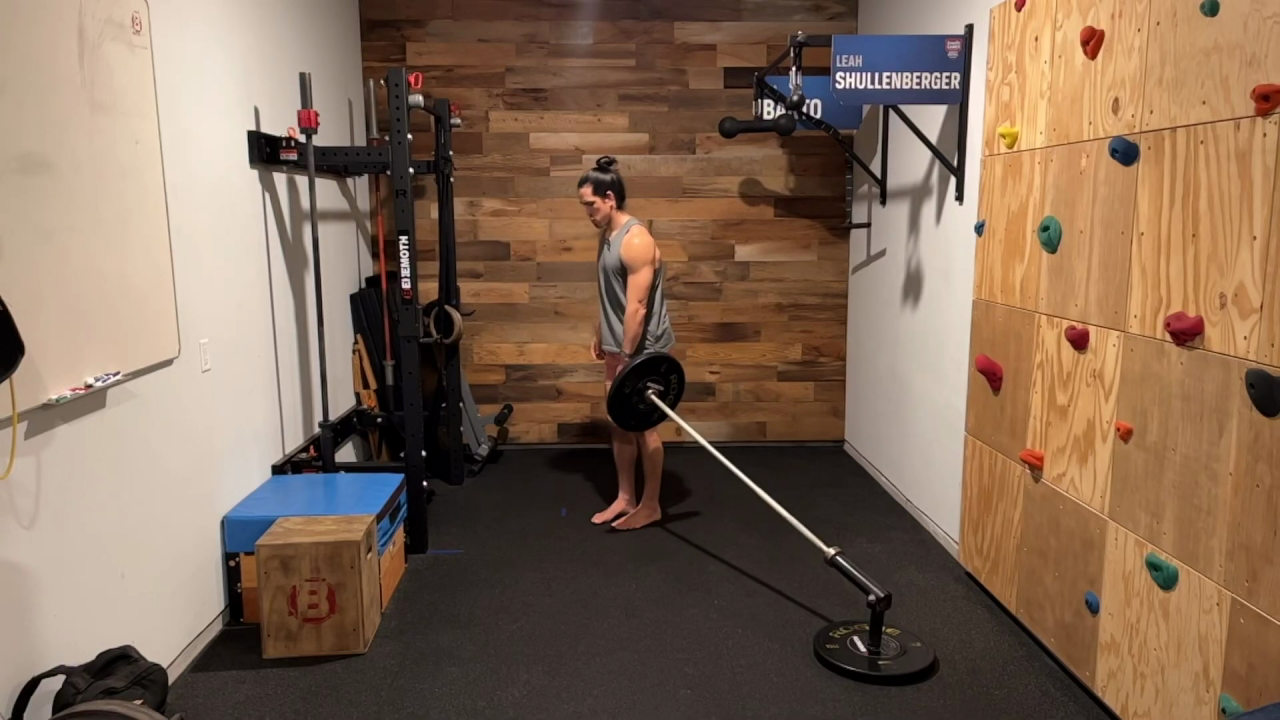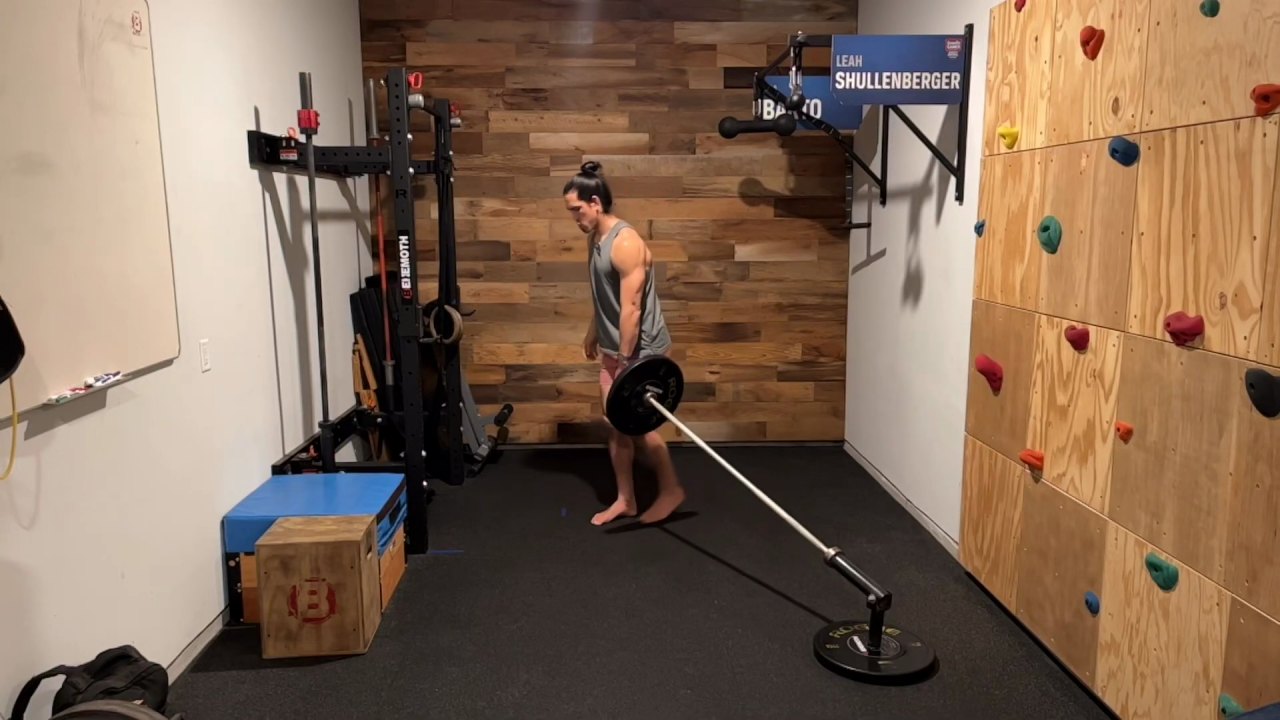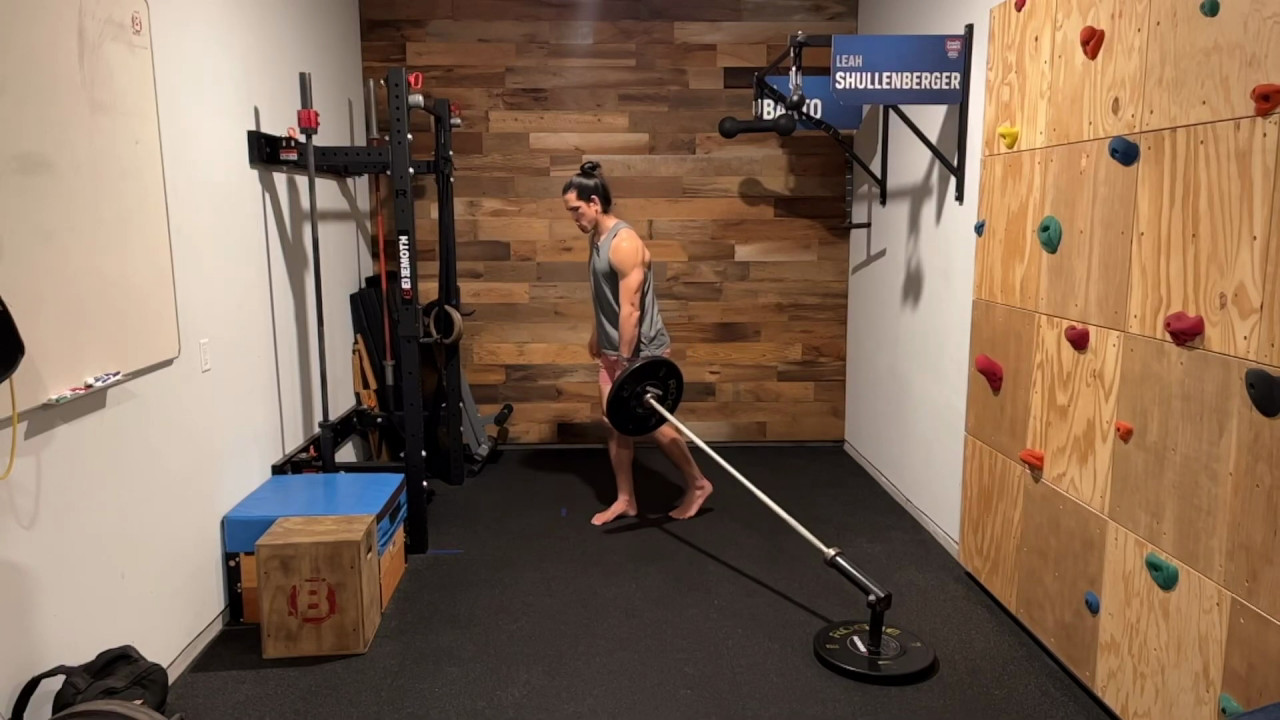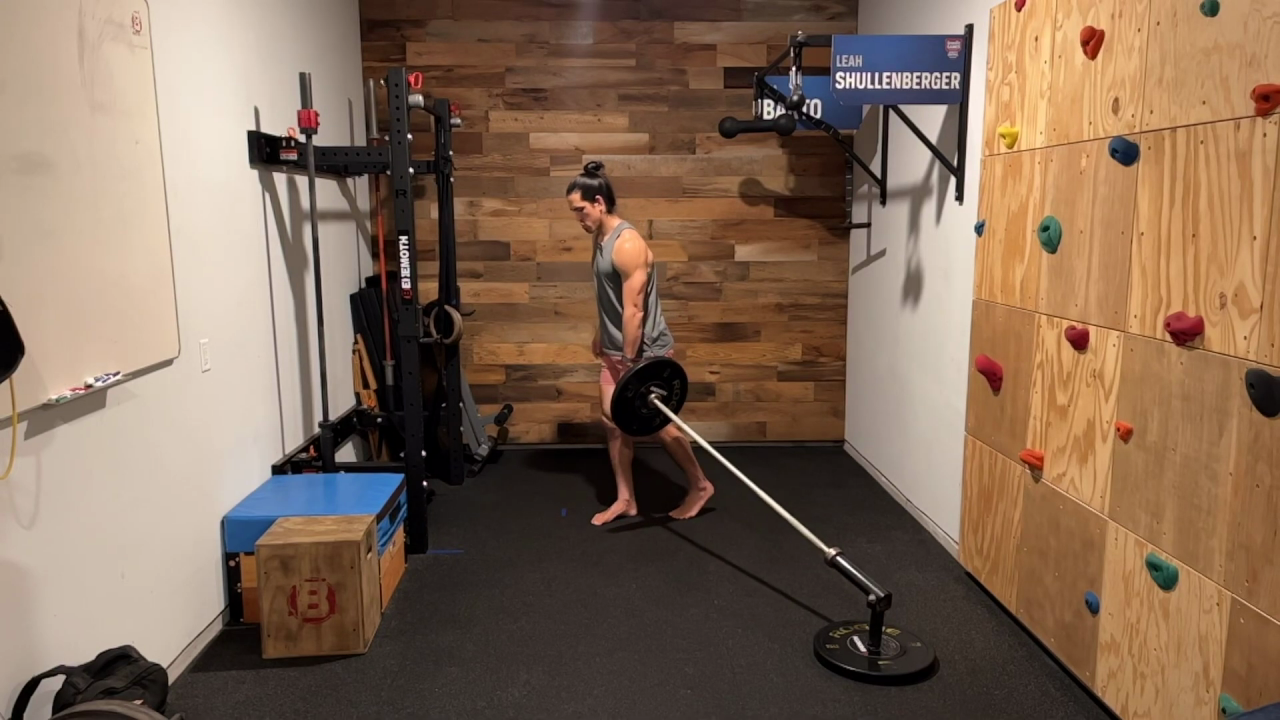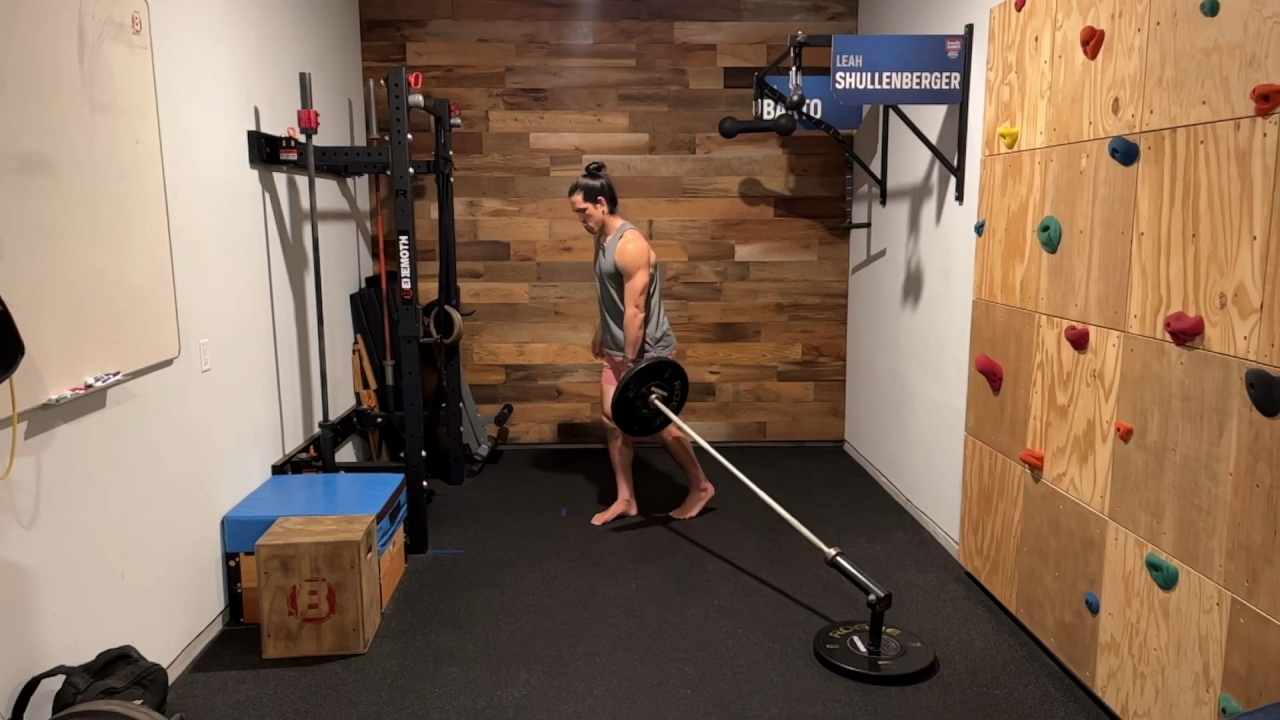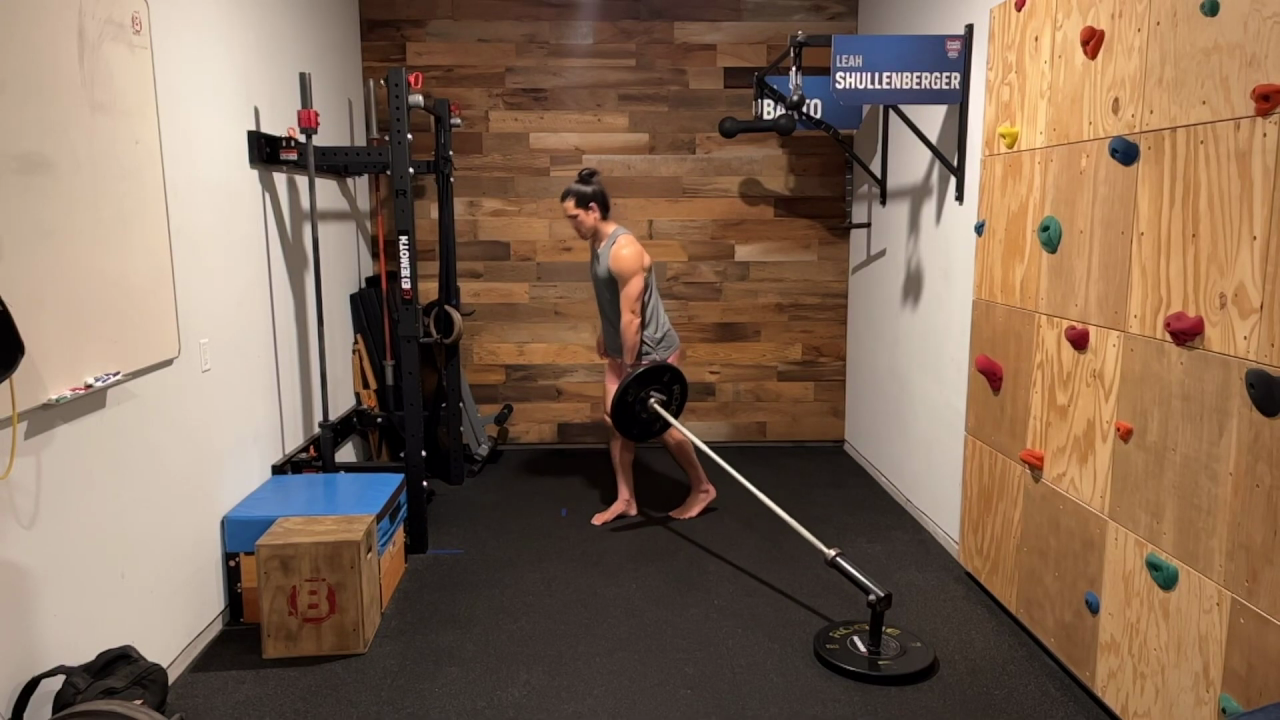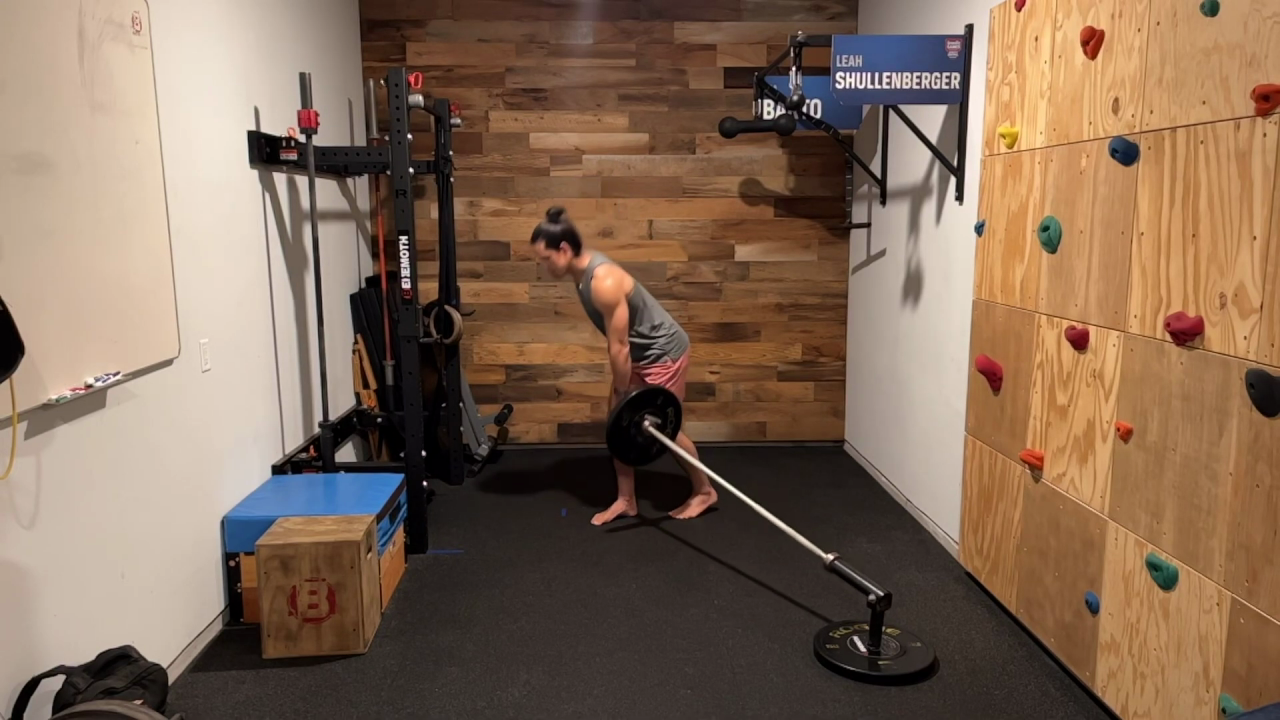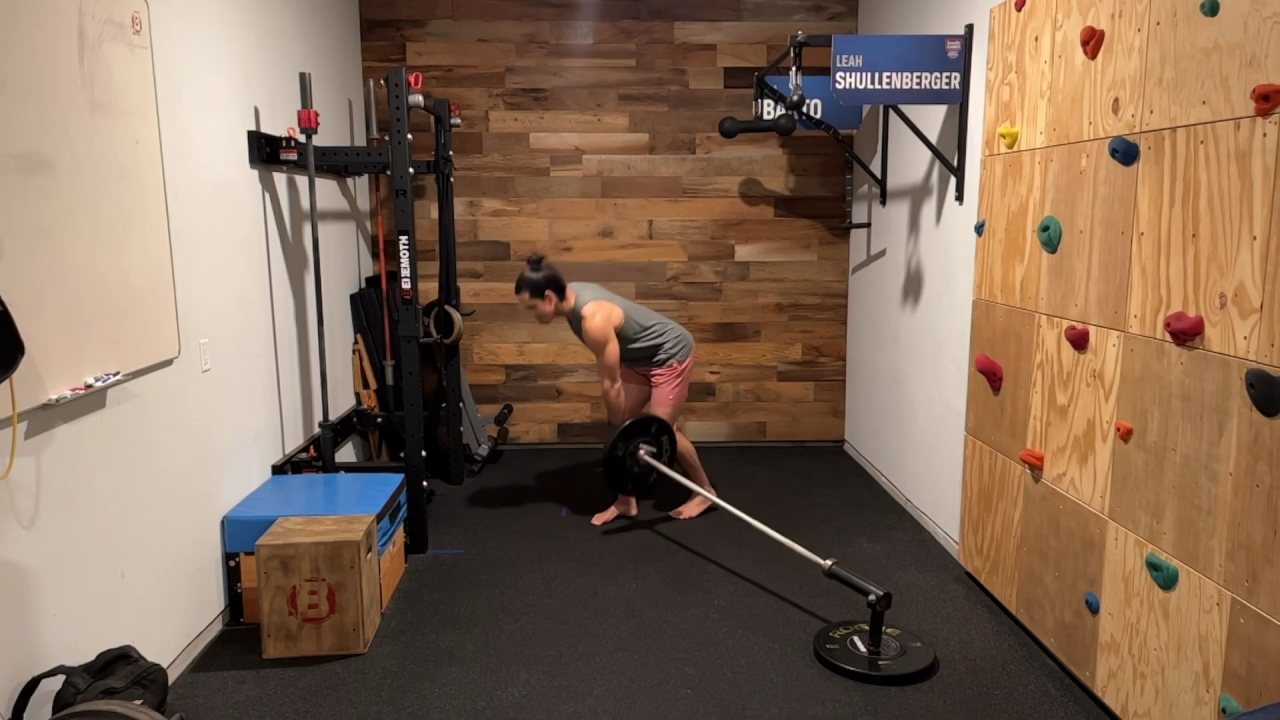
dt=0.3s
person 1, frame 1
left shoulder: (636, 241)
right shoulder: (607, 235)
left elbow: (638, 307)
left wrist: (629, 358)
right wrist: (600, 335)
left hip: (643, 350)
right hip: (618, 348)
left knee: (642, 427)
right knee: (618, 424)
left ankle: (650, 505)
right ankle: (626, 498)
person 1, frame 2
left shoulder: (625, 243)
right shoulder: (596, 238)
left elbow: (631, 308)
left wrist: (628, 362)
right wrist: (591, 335)
left hip: (641, 350)
right hip: (613, 349)
right knee: (615, 424)
left ankle: (670, 489)
right ankle: (625, 499)
person 1, frame 3
left shoulder: (624, 244)
right shoulder: (596, 238)
left elbow: (630, 309)
left wrist: (627, 363)
right wrist: (596, 335)
left hip: (642, 350)
right hip: (613, 349)
right knee: (615, 424)
left ankle: (698, 484)
right ankle: (625, 499)
person 1, frame 4
left shoulder: (628, 244)
right shoulder: (600, 238)
left elbow: (634, 310)
left wrist: (632, 364)
right wrist: (600, 335)
left hip: (645, 352)
right hip: (615, 350)
left knee: (658, 425)
right knee: (614, 423)
left ankle: (700, 486)
right ankle: (625, 499)
person 1, frame 5
left shoulder: (630, 245)
right shoulder: (602, 239)
left elbow: (636, 311)
left wrist: (633, 365)
right wrist: (600, 333)
left hip: (647, 352)
right hip: (617, 350)
left knee: (659, 425)
right knee: (613, 423)
left ankle: (701, 486)
right ankle: (625, 499)
person 1, frame 6
left shoulder: (624, 250)
right shoulder: (598, 243)
left elbow: (632, 316)
left wrist: (631, 370)
right wrist: (604, 336)
left hip: (650, 353)
right hip: (621, 350)
right knee: (616, 422)
left ankle: (702, 488)
right ankle: (626, 500)
person 1, frame 7
left shoulder: (604, 282)
right shoulder: (583, 269)
left elbow: (619, 347)
left wrist: (622, 395)
left hip: (664, 351)
right hip: (638, 352)
left ankle: (705, 491)
right ankle: (626, 499)
person 1, frame 8
left shoulder: (594, 320)
right shoulder: (573, 294)
left elbow: (611, 383)
left wrist: (618, 426)
left hip: (670, 352)
right hip: (641, 355)
right knee: (619, 426)
left ankle: (704, 492)
right ankle: (625, 501)
